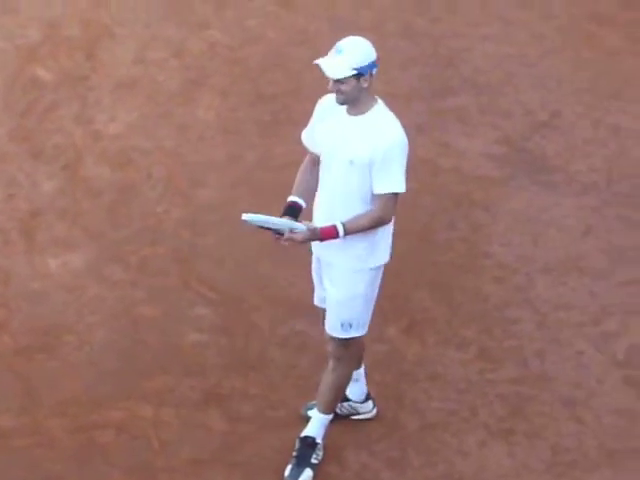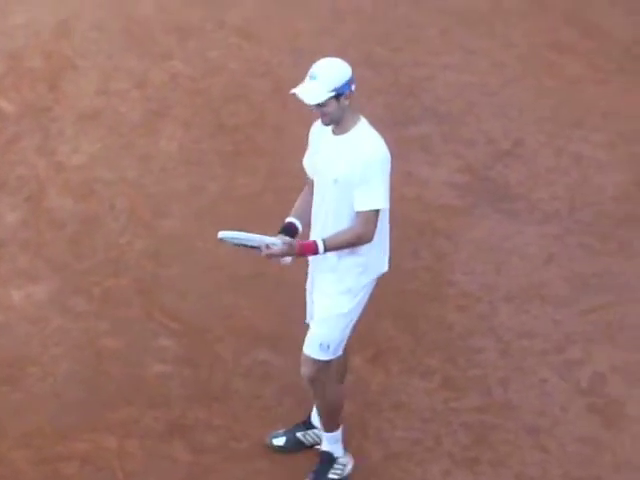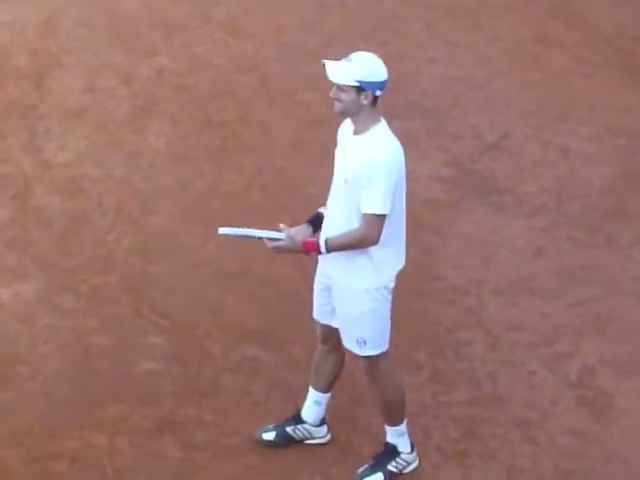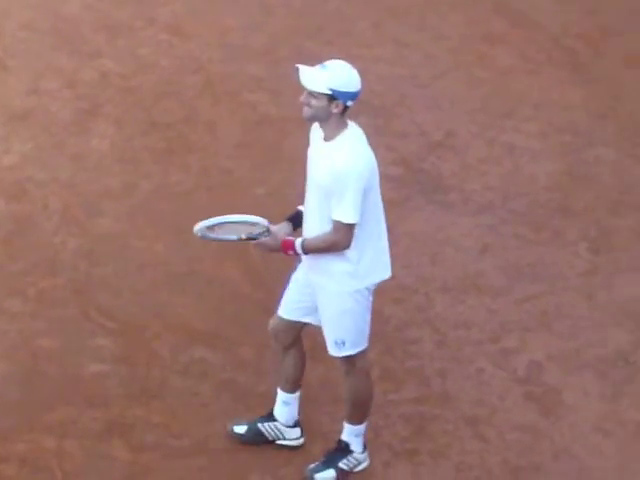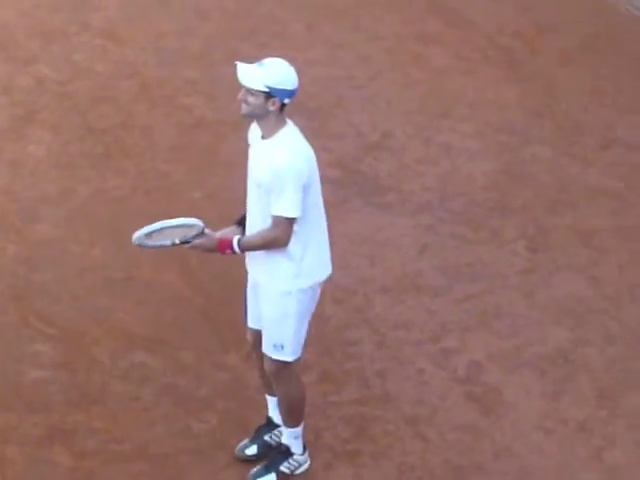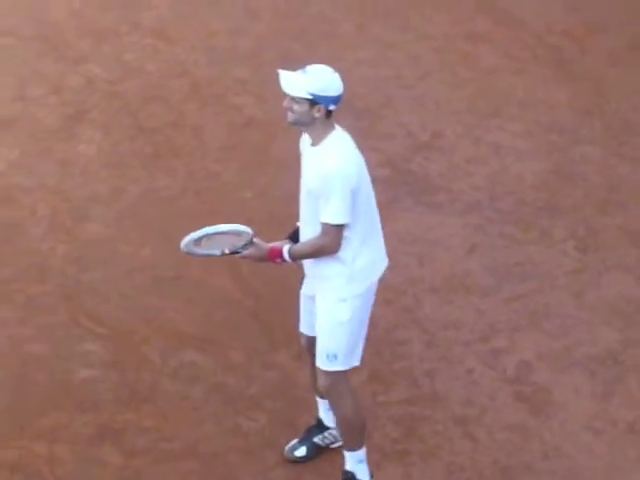
dt=0.3s
person 1, frame 1
left shoulder: (388, 136)
right shoulder: (326, 108)
left elbow: (382, 213)
left wrist: (320, 232)
right wrist: (292, 210)
left hip: (358, 255)
right hip: (326, 243)
left knee: (338, 346)
right knee: (344, 332)
left ankle: (312, 437)
right ankle: (357, 397)
person 1, frame 2
left shoulder: (370, 153)
right shoulder: (320, 132)
left elbow: (364, 230)
left wrist: (302, 248)
right wrist: (289, 230)
left hip: (350, 272)
right hip: (323, 261)
left knee: (312, 367)
right knee: (330, 350)
right ankle: (321, 426)
person 1, frame 3
left shoulder: (380, 155)
right shoulder: (348, 130)
left elbow: (370, 234)
left wrist: (309, 245)
right wrist: (315, 222)
left hip: (365, 275)
right hip: (336, 263)
left knee: (374, 363)
right knee: (327, 338)
right ankle: (311, 421)
person 1, frame 4
left shoulder: (350, 161)
right shoulder: (320, 132)
left elbow: (341, 239)
left wrist: (286, 245)
right wrist: (295, 220)
left hip: (345, 274)
right hip: (316, 264)
left knee: (352, 361)
right knee: (282, 332)
right ankle: (284, 422)
person 1, frame 5
left shoulder: (289, 157)
right shoulder: (259, 134)
left elbow: (279, 236)
left wrist: (224, 244)
right wrist: (241, 224)
left hip: (290, 276)
right hip: (264, 267)
left knee: (279, 365)
right knee: (260, 348)
right ankle: (276, 423)
person 1, frame 6
left shoulder: (336, 163)
right shoulder: (311, 140)
left elbow: (329, 243)
left wrist: (275, 253)
right wrist: (294, 237)
left hip: (346, 282)
right hip: (321, 274)
left knee: (330, 380)
right knee: (313, 350)
right ankle: (328, 426)
